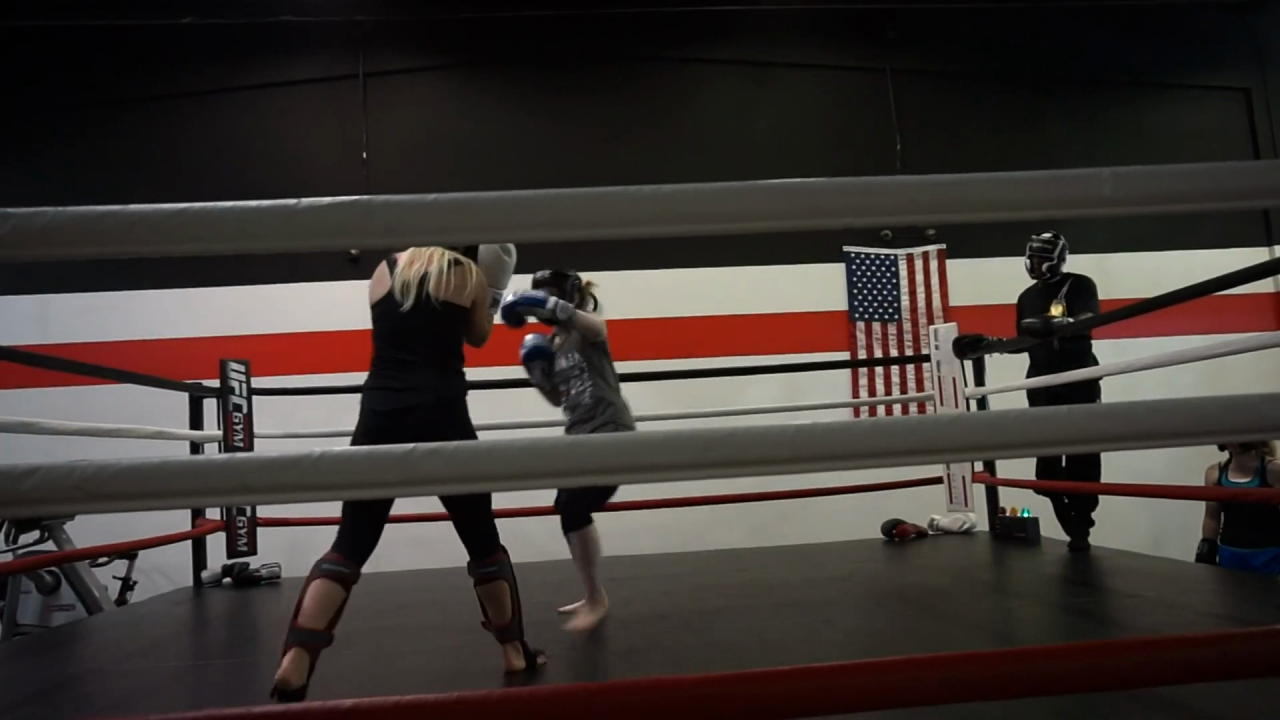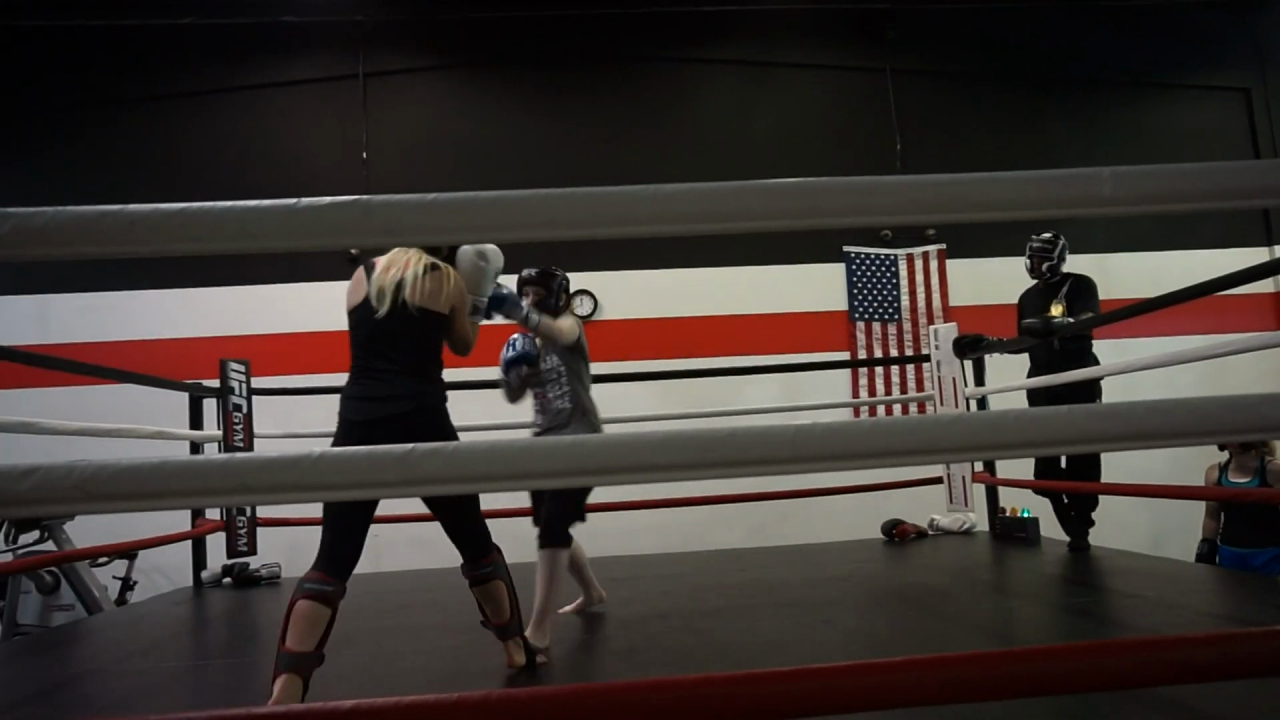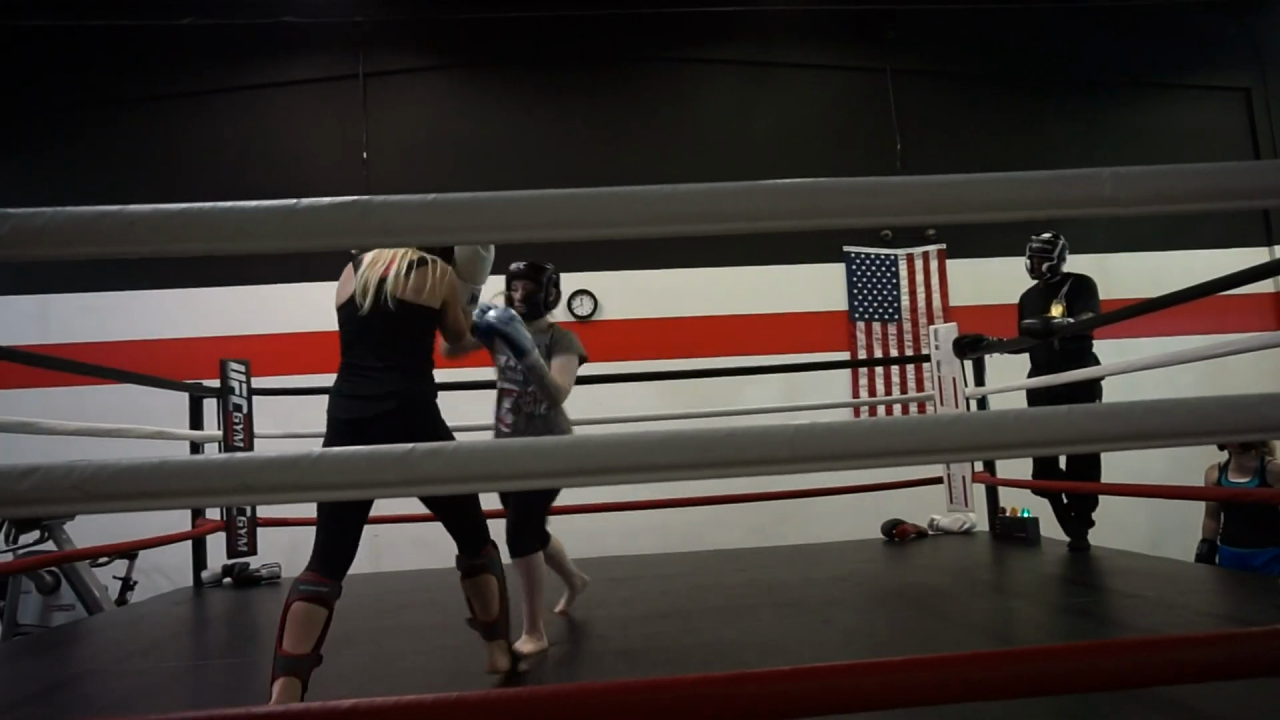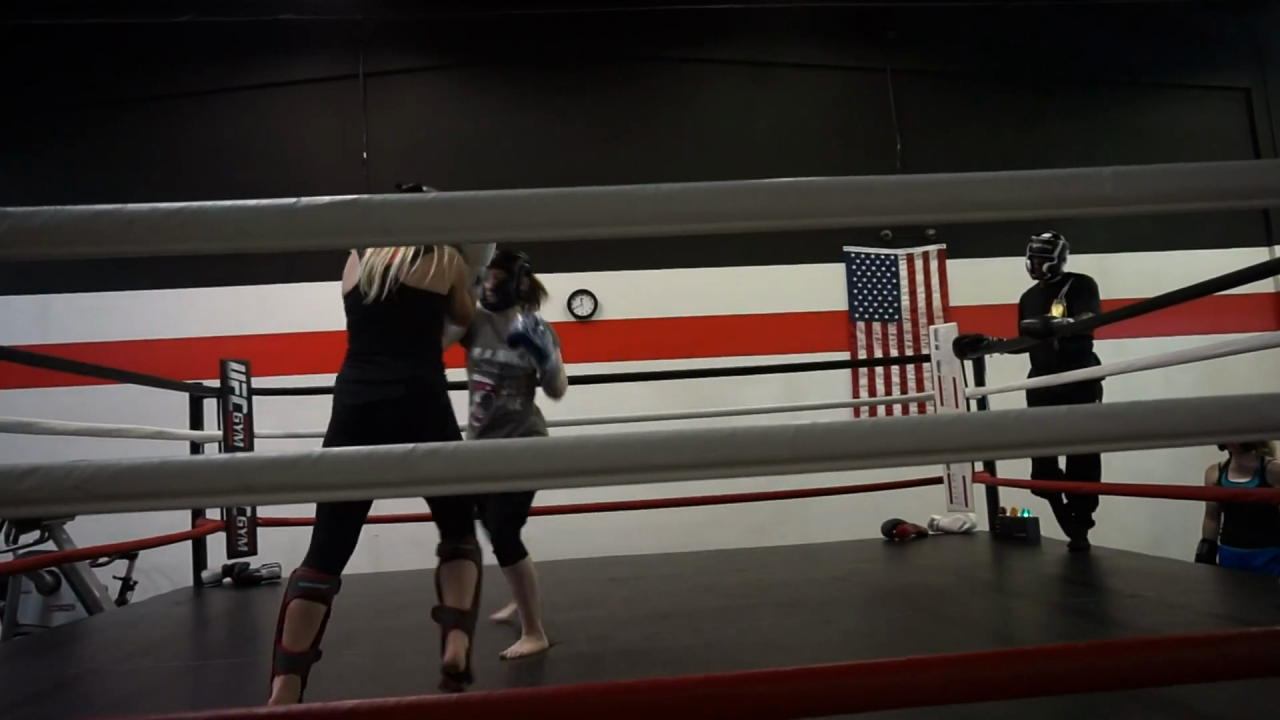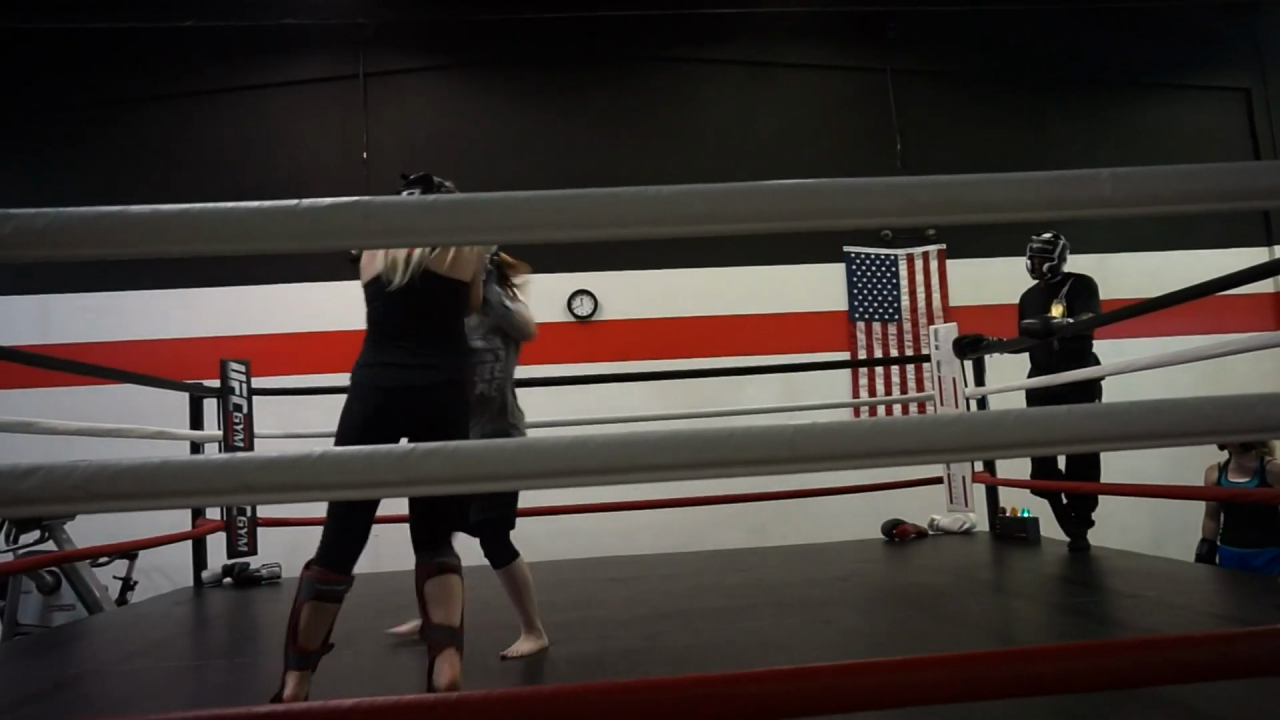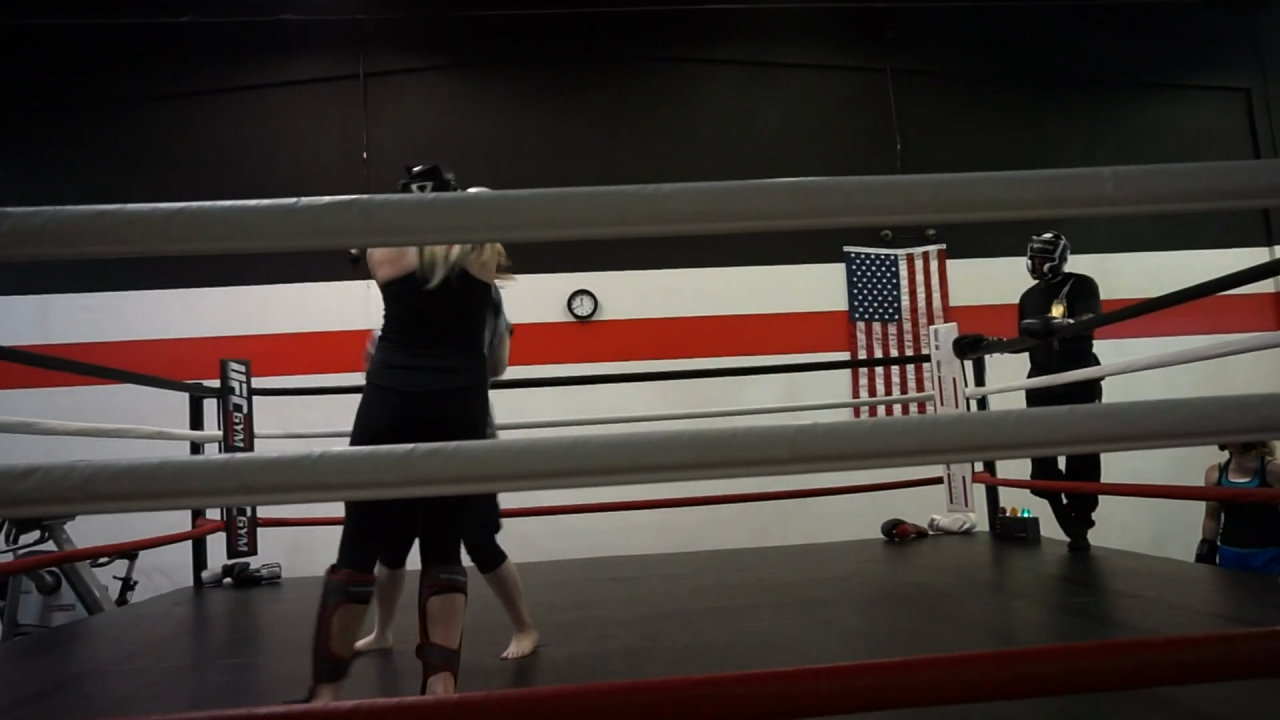
dt=0.1s
person 1, frame 1
left shoulder: (384, 271)
right shoulder: (470, 275)
right wrist: (492, 294)
left hip: (381, 415)
right hip: (440, 415)
left knee: (349, 544)
right knee: (482, 539)
left ankle: (295, 663)
right ankle: (514, 651)
person 1, frame 2
left shoulder: (363, 275)
right shoulder: (450, 279)
right elbow: (461, 343)
right wrist: (476, 298)
left hip: (359, 422)
right hip: (421, 422)
left knee: (332, 561)
right knee: (475, 542)
left ankle: (286, 688)
right ankle: (515, 649)
person 1, frame 3
left shoulder: (352, 271)
right shoulder: (438, 273)
right elbow: (457, 335)
right wrist: (467, 290)
left hip: (348, 420)
right hip: (410, 418)
left knee: (327, 560)
right knee: (473, 535)
left ankle: (284, 690)
right ankle: (500, 652)
person 1, frame 4
left shoulder: (357, 259)
right shoulder: (447, 259)
right elbow: (461, 317)
left hip: (356, 406)
right hip: (422, 406)
left knee: (326, 551)
right knee: (459, 533)
left ankle: (285, 685)
right ankle: (456, 650)
person 1, frame 5
left shoulder: (373, 249)
right shoulder: (467, 249)
left hip: (374, 391)
right hip: (442, 397)
left knee: (339, 543)
right knee: (433, 540)
left ankle: (295, 682)
right ankle: (446, 666)
person 1, frame 6
left shoulder: (384, 246)
right shoulder: (487, 250)
left hip: (393, 398)
right hip: (463, 402)
left knee: (360, 555)
right knee: (442, 552)
left ankle: (326, 689)
right ankle: (441, 682)
person 2, frame 1
left shoulder: (589, 327)
right shoulder: (553, 344)
left elbow: (584, 317)
right elbow: (556, 398)
left wrist: (535, 303)
right wrist: (535, 365)
left hip: (610, 433)
right hip: (580, 436)
left knee: (572, 507)
right knee: (576, 513)
left ankle: (594, 599)
right ankle: (591, 596)
person 2, frame 2
left shoulder: (569, 331)
right shoulder: (530, 344)
left elbow: (555, 329)
right elbow: (513, 397)
left wrist: (511, 305)
right wrist: (512, 368)
left hip: (579, 441)
left knee: (551, 523)
right knee: (553, 525)
left ankle: (539, 626)
right ankle: (591, 592)
person 2, frame 3
left shoulder: (561, 339)
right shoulder: (500, 325)
left elbow: (557, 393)
right elbow: (453, 350)
left wrist: (527, 351)
right wrist: (473, 330)
right hip: (509, 445)
left knee: (523, 530)
right knee: (531, 527)
left ankle: (534, 632)
right ankle: (574, 581)
person 2, frame 4
left shoulder: (537, 330)
right shoulder: (477, 321)
left elbow: (557, 390)
left wrist: (543, 352)
right hip: (481, 444)
left knee: (502, 534)
right knee: (495, 528)
left ankle: (534, 632)
right ankle: (521, 601)
person 2, frame 5
left shoulder: (507, 311)
left elbow: (524, 328)
left wrist: (492, 292)
left hip: (498, 441)
left knee: (492, 537)
left ankle: (534, 632)
person 2, frame 6
left shoulder: (485, 317)
left elbow: (494, 367)
left wrist: (494, 312)
left knee: (480, 544)
right knee: (394, 541)
left ankle: (525, 630)
right ankle: (383, 631)
person 3, frame 1
left shoulder: (1080, 285)
right shoulder: (1027, 297)
left elbow: (1087, 320)
left wrist: (1052, 324)
left hip: (1079, 381)
right hip: (1042, 384)
left knee: (1082, 457)
right knee: (1046, 458)
left ankle: (1080, 526)
right ankle: (1070, 519)
person 3, frame 2
left shoulder: (1080, 285)
right shoulder: (1028, 297)
left elbow: (1087, 320)
left wrist: (1052, 324)
left hip: (1079, 381)
right hip: (1043, 384)
left knee: (1082, 457)
right knee: (1045, 459)
left ankle: (1080, 526)
right ankle: (1070, 521)
person 3, frame 3
left shoulder: (1080, 285)
right shoulder: (1028, 297)
left elbow: (1088, 321)
left wrist: (1052, 324)
left hip: (1080, 382)
right hip: (1043, 384)
left knee: (1082, 457)
right knee: (1042, 458)
left ankle: (1080, 526)
right ankle: (1070, 521)
person 3, frame 4
left shoulder: (1081, 285)
right shoulder: (1029, 297)
left elbow: (1088, 321)
left wrist: (1052, 324)
left hip: (1080, 381)
right hip: (1043, 384)
left knee: (1082, 457)
right knee: (1042, 458)
left ankle: (1080, 526)
right ankle: (1070, 522)
person 3, frame 5
left shoulder: (1081, 285)
right shoulder: (1029, 297)
left elbow: (1088, 321)
left wrist: (1052, 324)
left hip: (1079, 382)
right hip: (1042, 384)
left knee: (1081, 457)
right knee: (1041, 457)
left ankle: (1080, 526)
right ankle: (1070, 522)
person 3, frame 6
left shoulder: (1082, 285)
right shoulder: (1029, 296)
left elbow: (1088, 322)
left wrist: (1052, 325)
left hip: (1079, 382)
right hip: (1042, 384)
left knee: (1081, 457)
right knee: (1041, 457)
left ankle: (1080, 526)
right ankle: (1070, 523)
